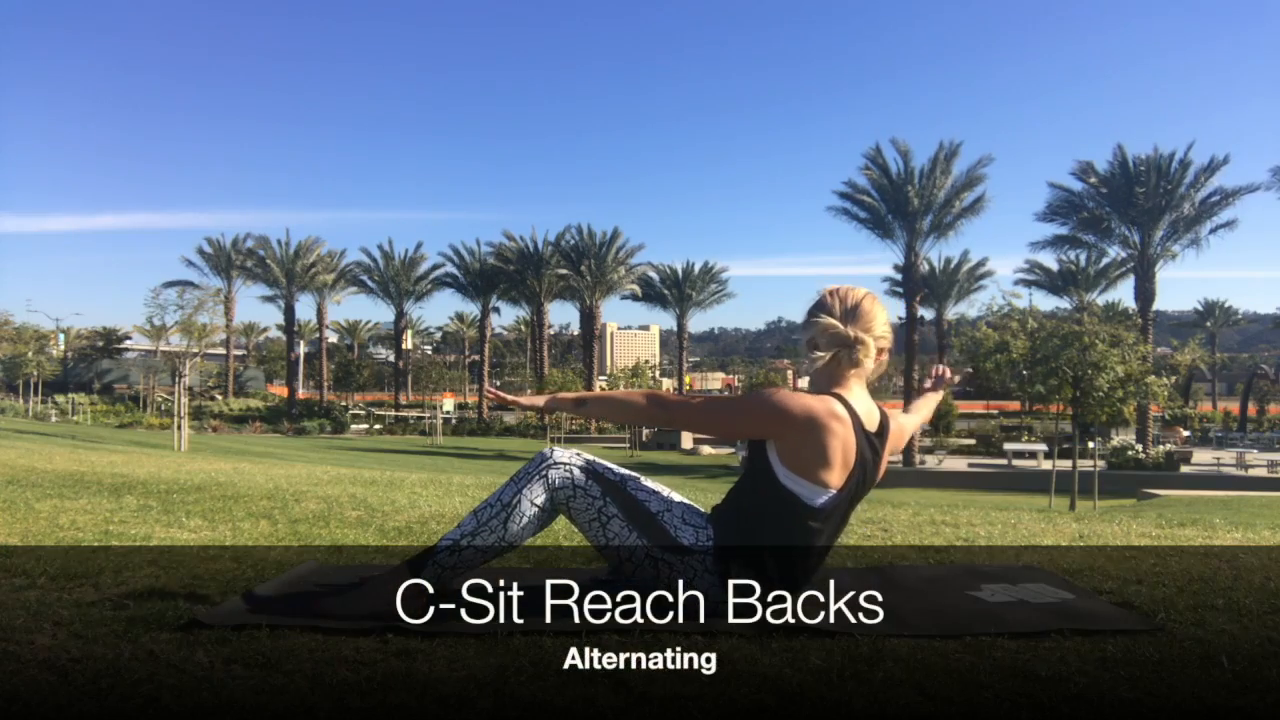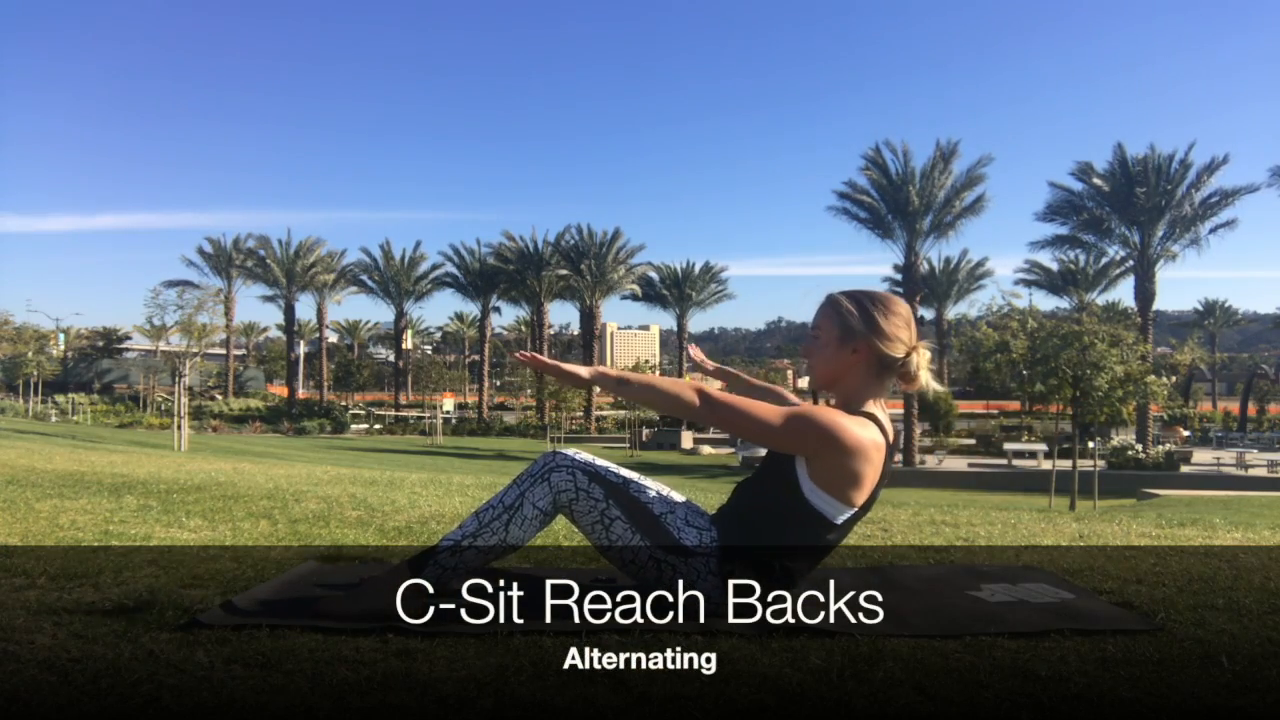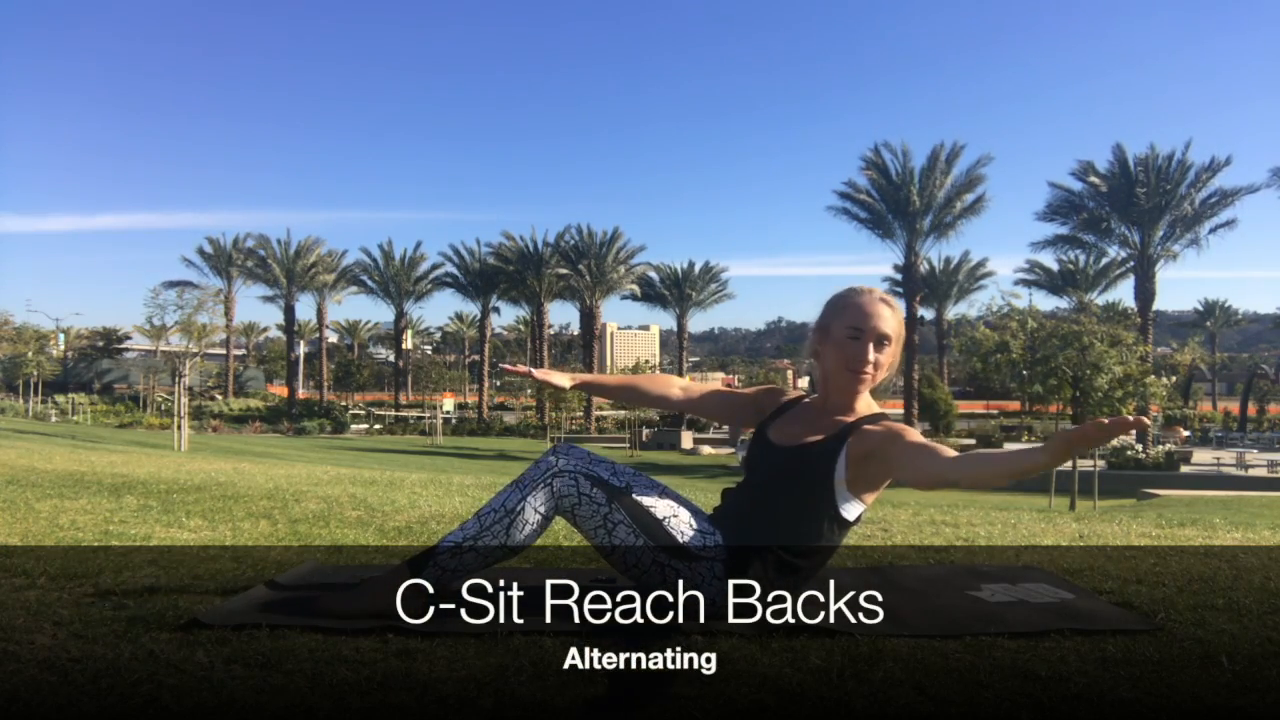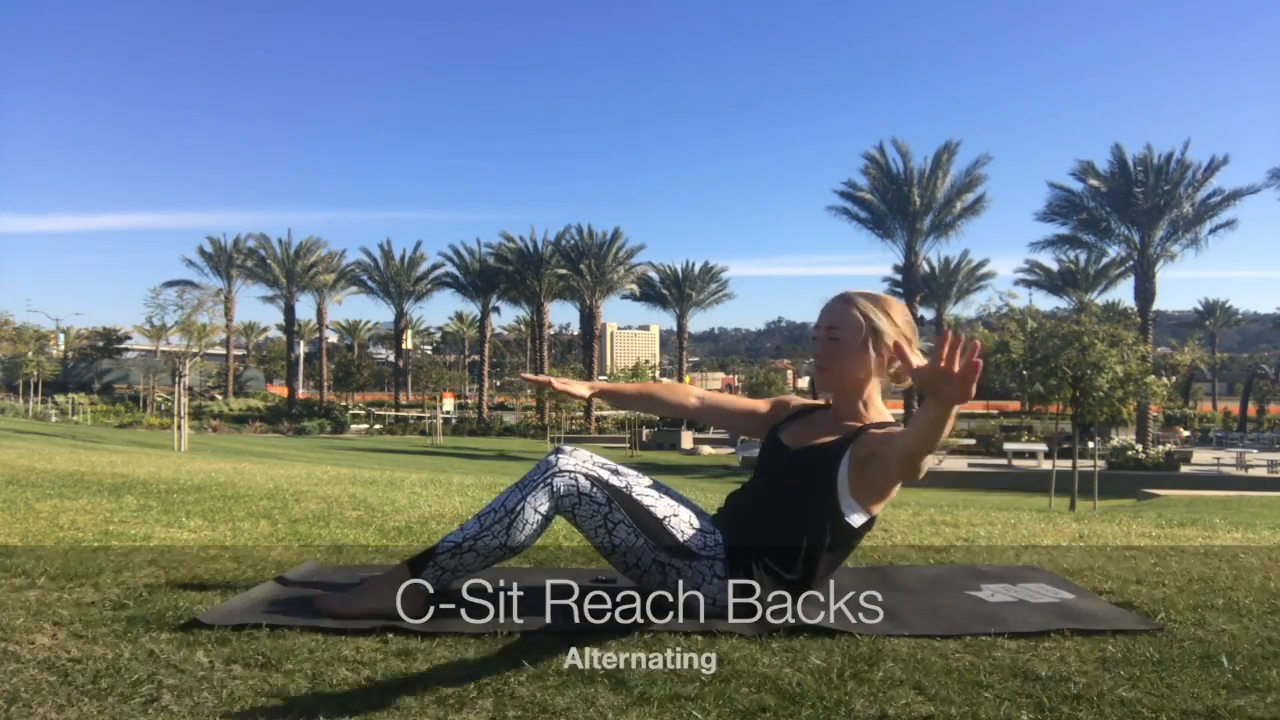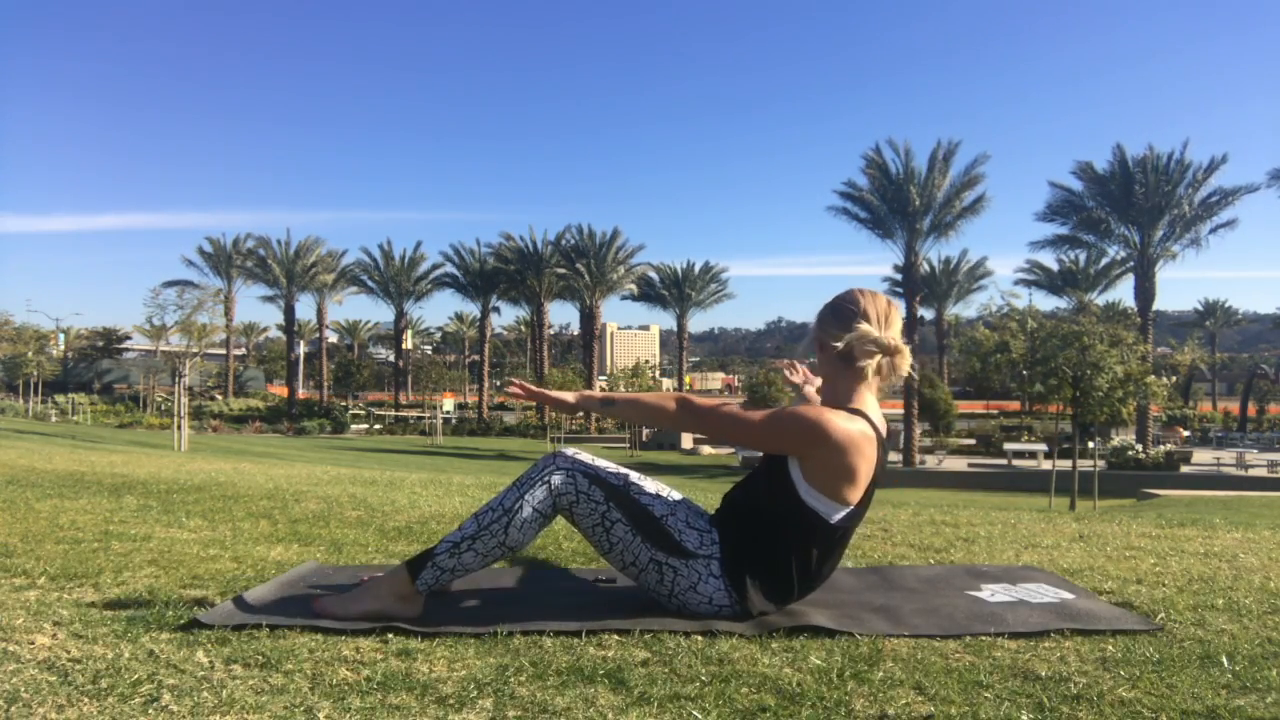
dt=1s
person 1, frame 1
left shoulder: (801, 411)
right shoulder: (881, 424)
left elbow: (665, 409)
right elbow: (911, 420)
left wrist: (555, 401)
right wrist: (933, 392)
left hip: (716, 574)
right hip: (735, 566)
left knee: (559, 469)
right knee: (562, 471)
left ankle: (410, 581)
right ankle: (423, 573)
person 1, frame 2
left shoulder: (840, 434)
right shoulder: (864, 423)
left elbow: (706, 408)
right elbow: (787, 402)
left wrist: (595, 376)
right wrist: (719, 367)
left hip: (715, 576)
right hip: (723, 553)
left knee: (560, 473)
right knee: (564, 471)
left ankle: (410, 581)
right ankle: (423, 571)
person 1, frame 3
left shoulder: (879, 440)
right shoulder: (780, 406)
left elbow: (963, 468)
right elbow: (675, 392)
left wrist: (1066, 443)
right wrist: (576, 380)
left hip: (729, 584)
right hip: (716, 549)
left knee: (560, 474)
right knee: (566, 463)
left ankle: (410, 583)
right ankle: (424, 576)
person 1, frame 4
left shoulder: (883, 444)
right shoulder: (802, 417)
left elbow: (916, 449)
right elbow: (696, 400)
left wrist: (942, 405)
right wrist: (595, 388)
left hip: (744, 584)
right hip: (724, 551)
left knee: (569, 474)
right knee: (575, 463)
left ankle: (414, 587)
right ankle: (423, 578)
person 1, frame 5
left shoulder: (830, 430)
right shoulder: (857, 420)
left elbow: (695, 415)
left wrist: (584, 400)
right wrist: (812, 391)
left hip: (722, 582)
right hip: (726, 559)
left knee: (560, 476)
right knee: (566, 470)
left ankle: (408, 586)
right ankle: (418, 576)
